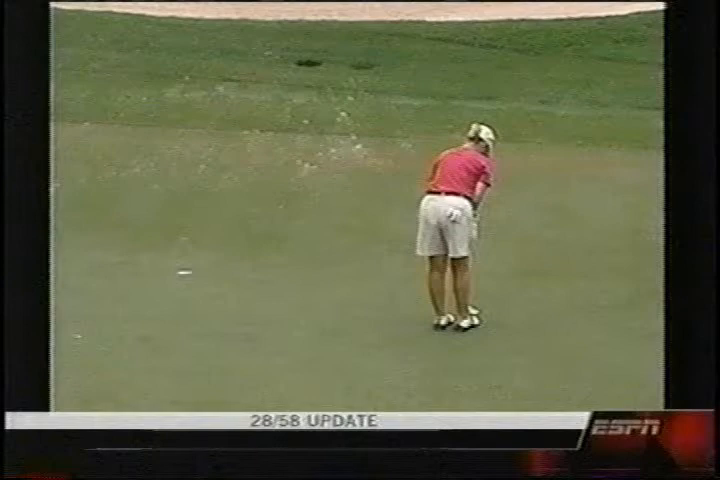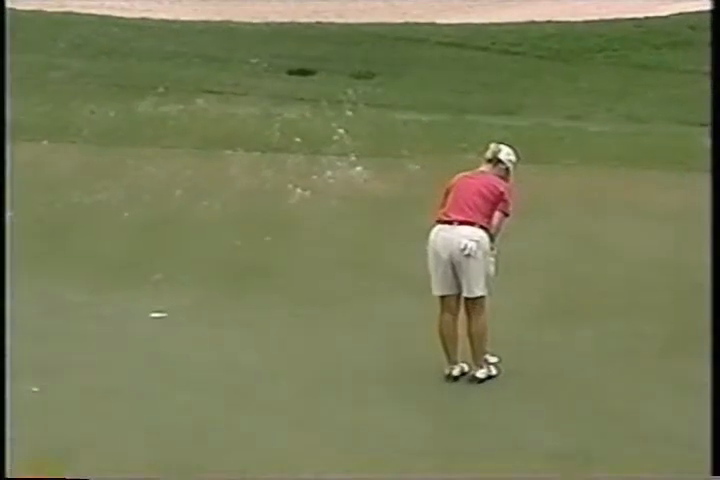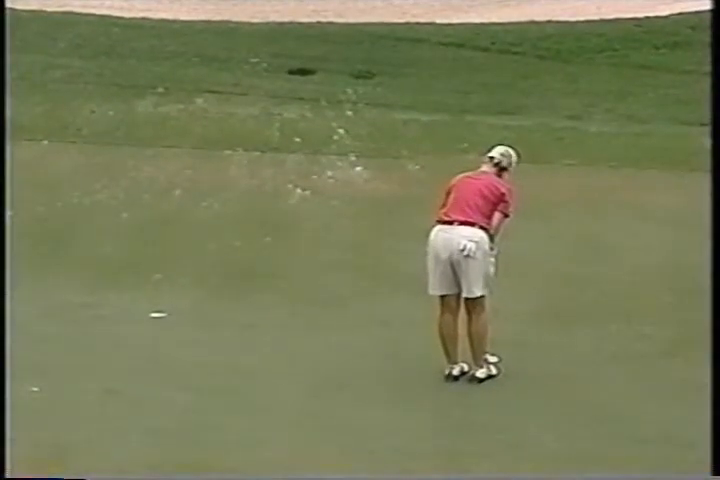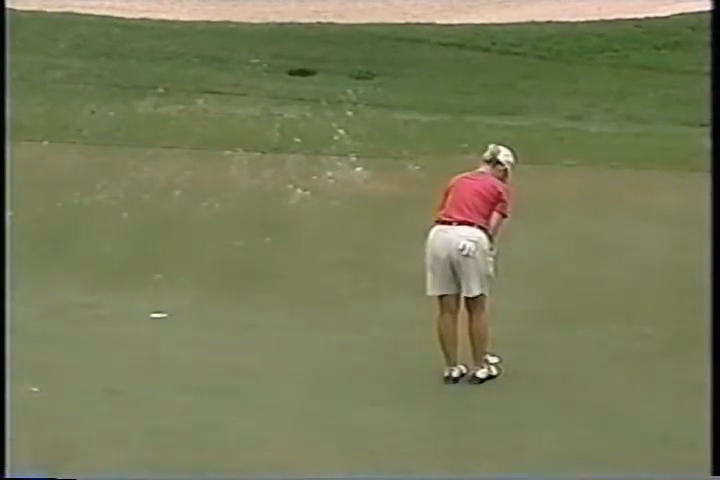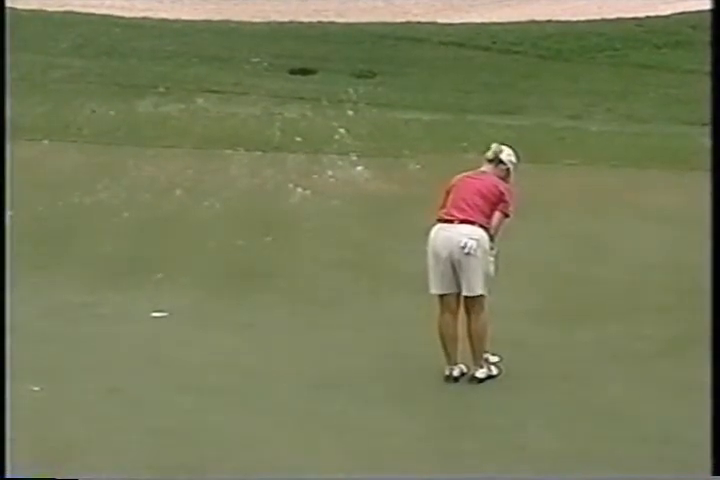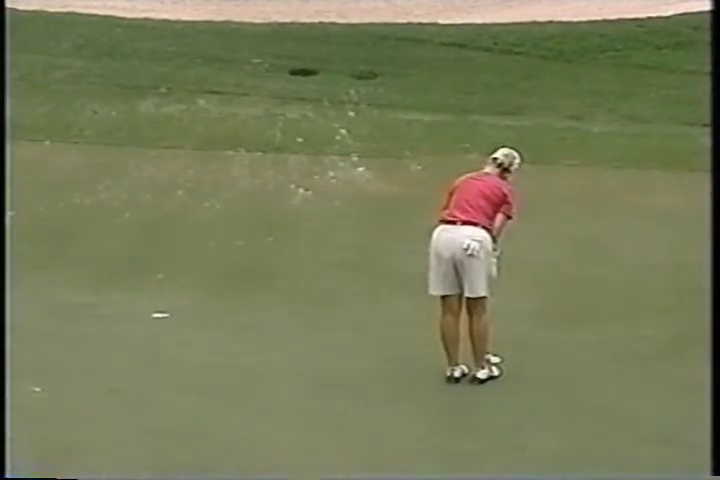
dt=0.7s
person 1, frame 1
left shoulder: (444, 155)
right shoulder: (484, 162)
right elbow: (477, 196)
right wrist: (471, 214)
left hip: (430, 204)
right hip: (456, 207)
left knee: (436, 266)
right knee: (461, 267)
left ankle: (441, 316)
right ankle: (463, 318)
person 1, frame 2
left shoulder: (457, 179)
right shoulder: (502, 187)
right elbow: (495, 226)
right wrist: (488, 248)
left hip: (440, 235)
right hip: (471, 238)
left knee: (448, 308)
right knee: (476, 309)
left ankle: (453, 366)
right ankle: (480, 367)
person 1, frame 3
left shoulder: (458, 180)
right shoulder: (503, 189)
right elbow: (494, 227)
right wrist: (488, 248)
left hip: (440, 235)
right hip: (471, 239)
left knee: (448, 308)
right knee: (476, 309)
left ankle: (453, 366)
right ankle: (480, 367)
person 1, frame 4
left shoulder: (456, 180)
right shoulder: (500, 188)
right elbow: (492, 228)
right wrist: (487, 250)
left hip: (439, 236)
right hip: (470, 239)
left knee: (447, 309)
right knee: (477, 309)
left ankle: (452, 368)
right ankle: (480, 367)
person 1, frame 5
left shoulder: (458, 179)
right shoulder: (502, 188)
right elbow: (494, 227)
right wrist: (489, 248)
left hip: (440, 234)
right hip: (470, 238)
left knee: (447, 308)
right knee: (475, 309)
left ankle: (452, 367)
right ankle: (480, 367)
person 1, frame 6
left shoulder: (461, 181)
right shoulder: (505, 190)
right elbow: (496, 228)
right wrist: (491, 249)
left hip: (443, 236)
right hip: (473, 239)
left knee: (449, 309)
right knee: (477, 310)
left ankle: (453, 368)
right ankle: (481, 368)
